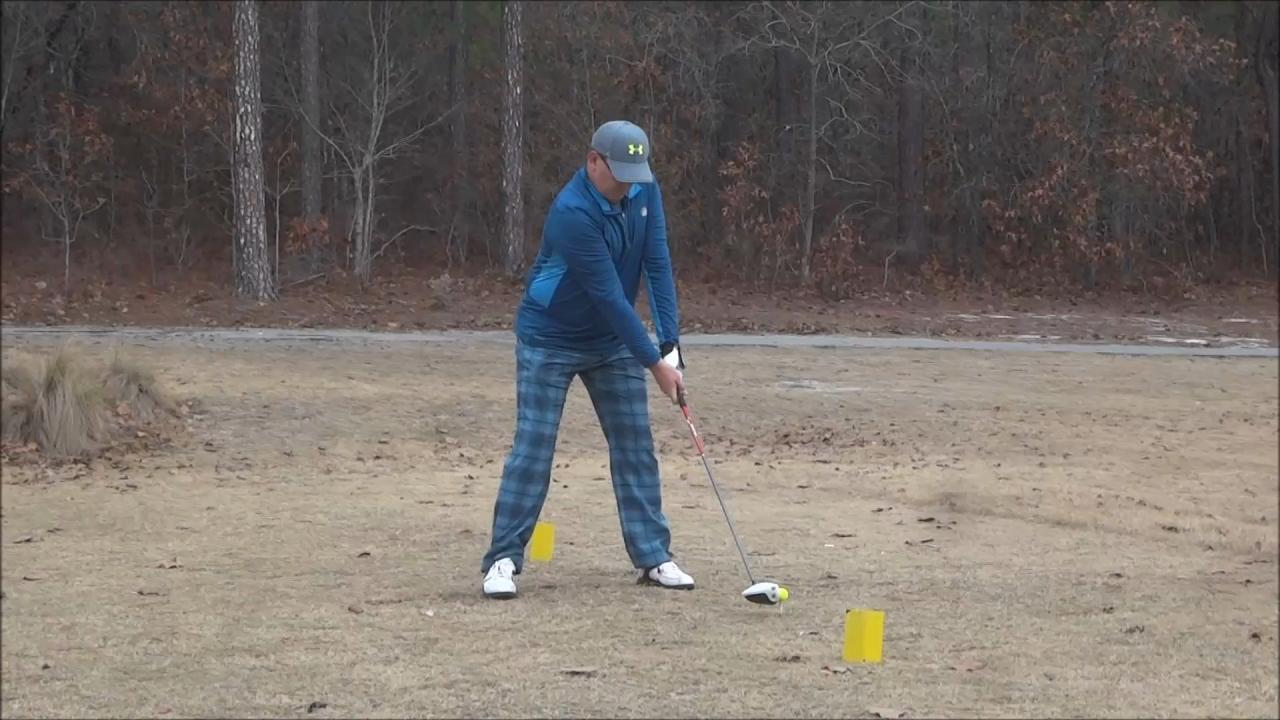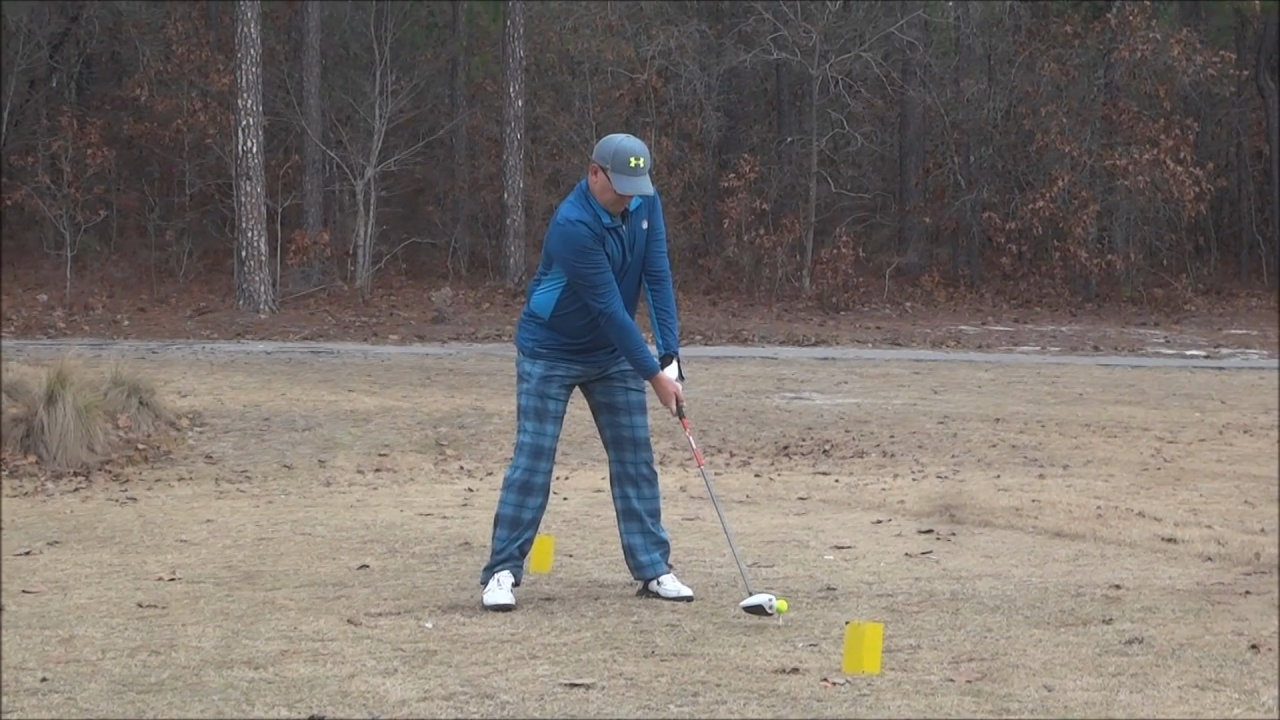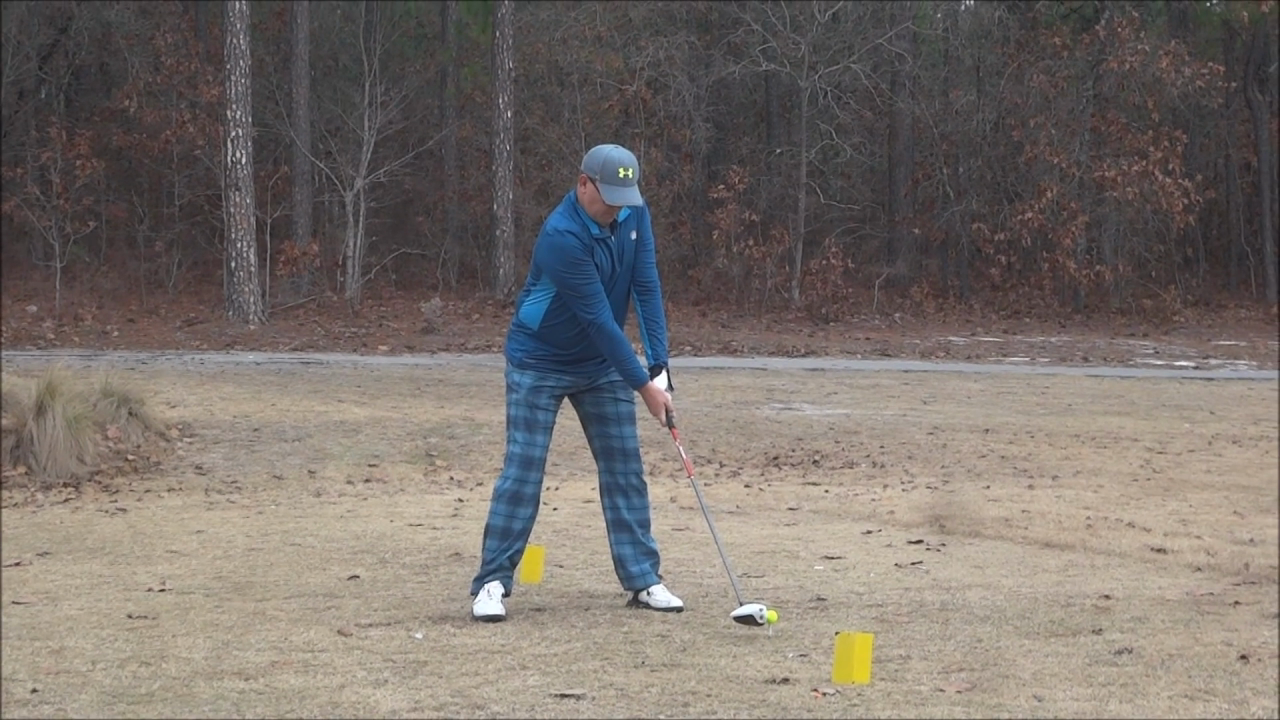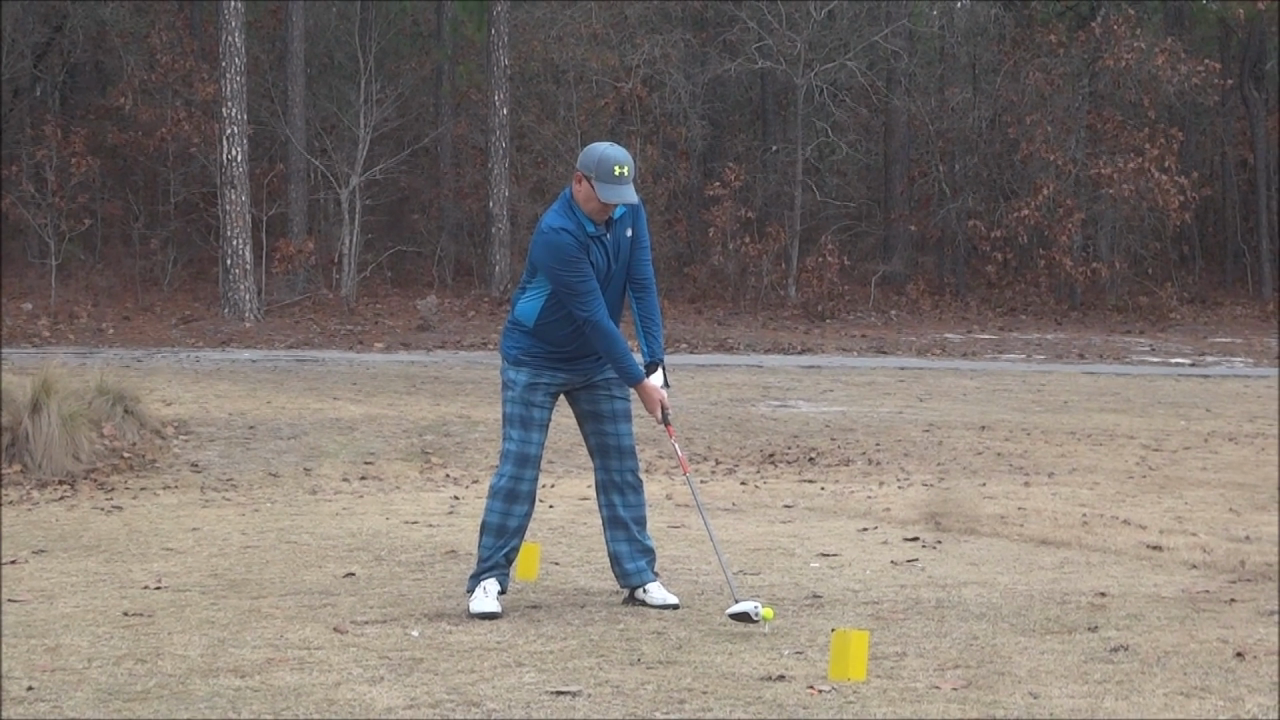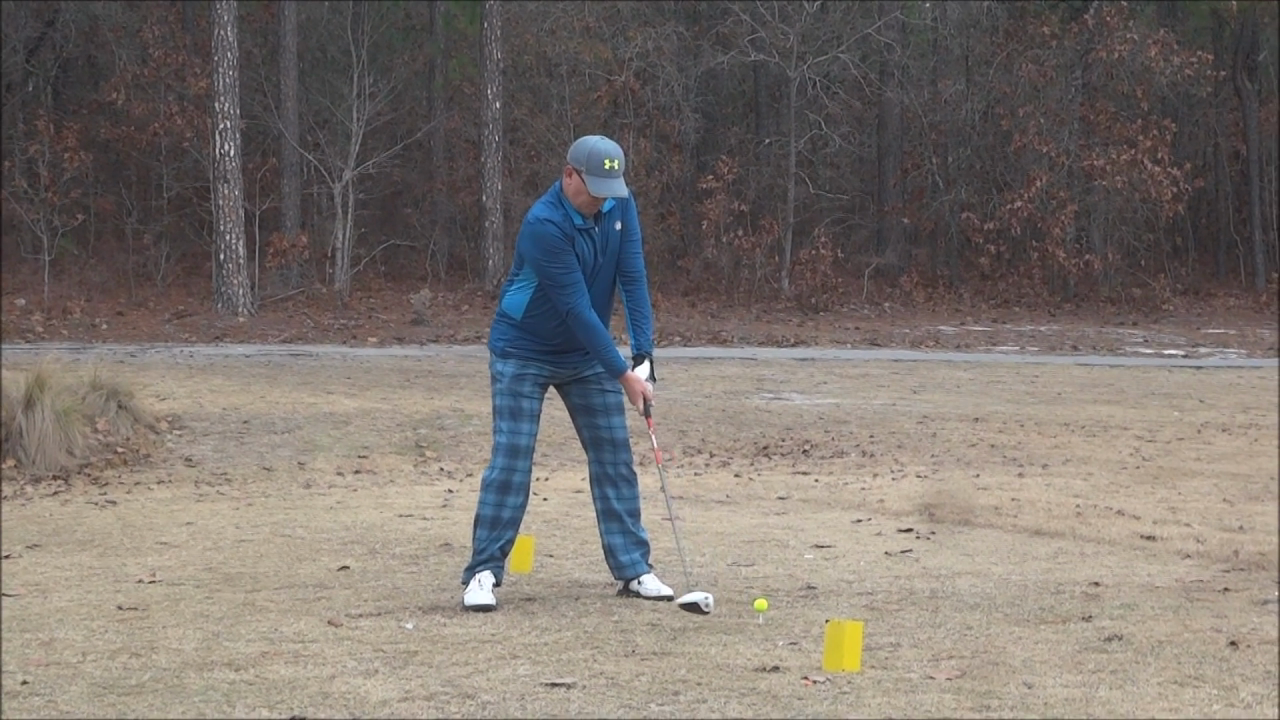
dt=1s
person 1, frame 1
left shoulder: (644, 191)
right shoulder: (571, 213)
left elbow: (658, 266)
right elbow: (608, 295)
left wrist: (671, 343)
right wrist: (654, 362)
left hip: (613, 340)
right hip: (550, 340)
left knee: (635, 446)
right knee: (532, 448)
left ankle: (653, 557)
right ankle: (503, 560)
person 1, frame 2
left shoulder: (645, 204)
right shoulder: (573, 225)
left elbow: (658, 278)
right elbow: (609, 308)
left wrist: (671, 355)
right wrist: (654, 374)
left hip: (612, 352)
right hip: (550, 353)
left knee: (635, 459)
right knee: (533, 461)
left ankle: (652, 569)
right ankle: (502, 572)
person 1, frame 3
left shoulder: (633, 214)
right shoulder: (562, 236)
left elbow: (647, 288)
right elbow: (598, 318)
left wrist: (659, 365)
right wrist: (643, 385)
left hip: (602, 362)
right hip: (539, 363)
left knee: (625, 470)
right knee: (522, 471)
left ankle: (642, 579)
right ankle: (492, 583)
person 1, frame 4
left shoulder: (629, 211)
right shoulder: (557, 233)
left elbow: (642, 286)
right elbow: (594, 316)
left wrist: (655, 362)
right wrist: (639, 382)
left hip: (598, 360)
right hip: (534, 360)
left knee: (620, 467)
right knee: (518, 468)
left ankle: (638, 577)
right ankle: (488, 580)
person 1, frame 5
left shoulder: (620, 205)
right shoulder: (544, 224)
left elbow: (633, 279)
right elbow: (576, 308)
left wrist: (643, 353)
right wrist: (623, 373)
left hip: (587, 352)
right hip: (523, 351)
left knee: (614, 457)
right knee: (511, 459)
left ankle: (633, 568)
right ankle: (483, 572)
